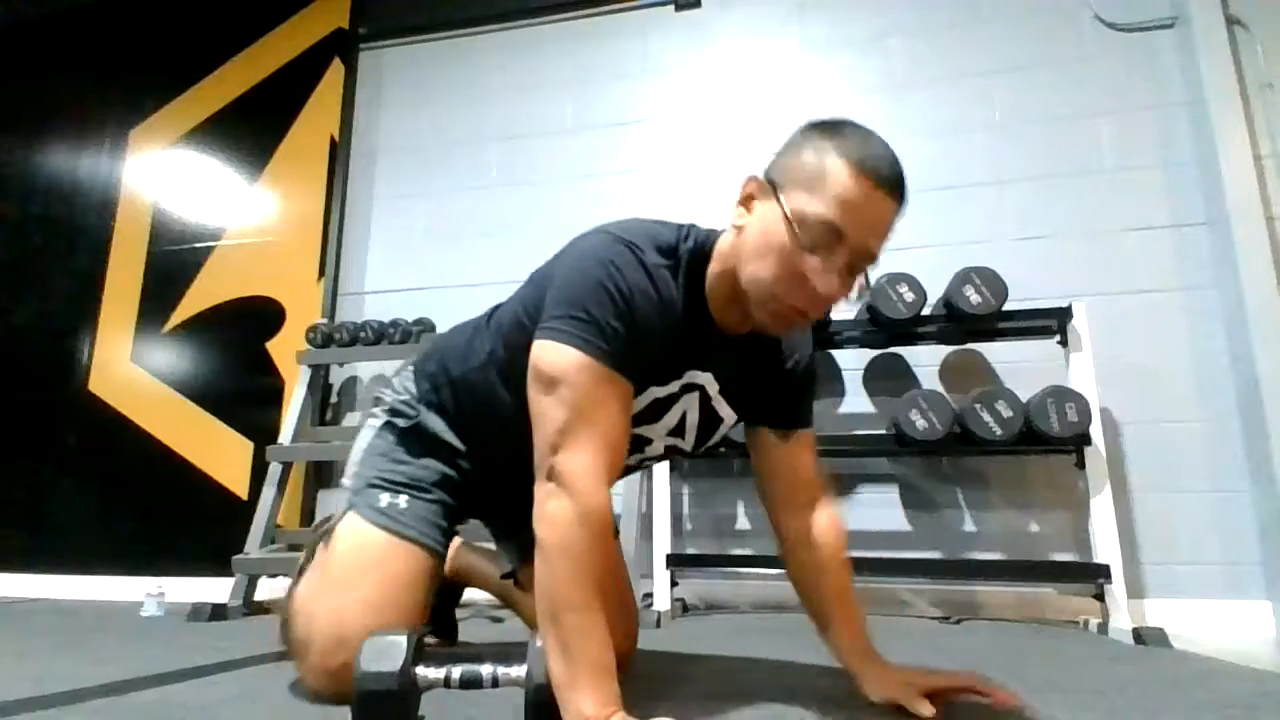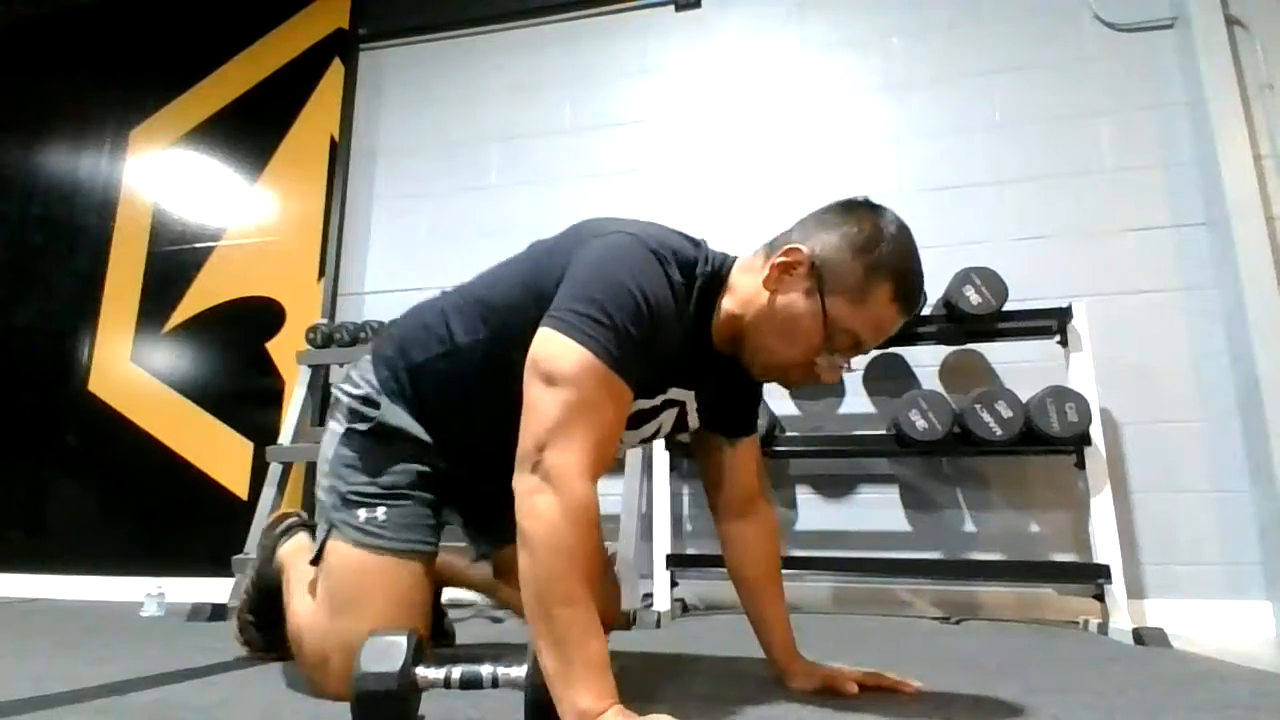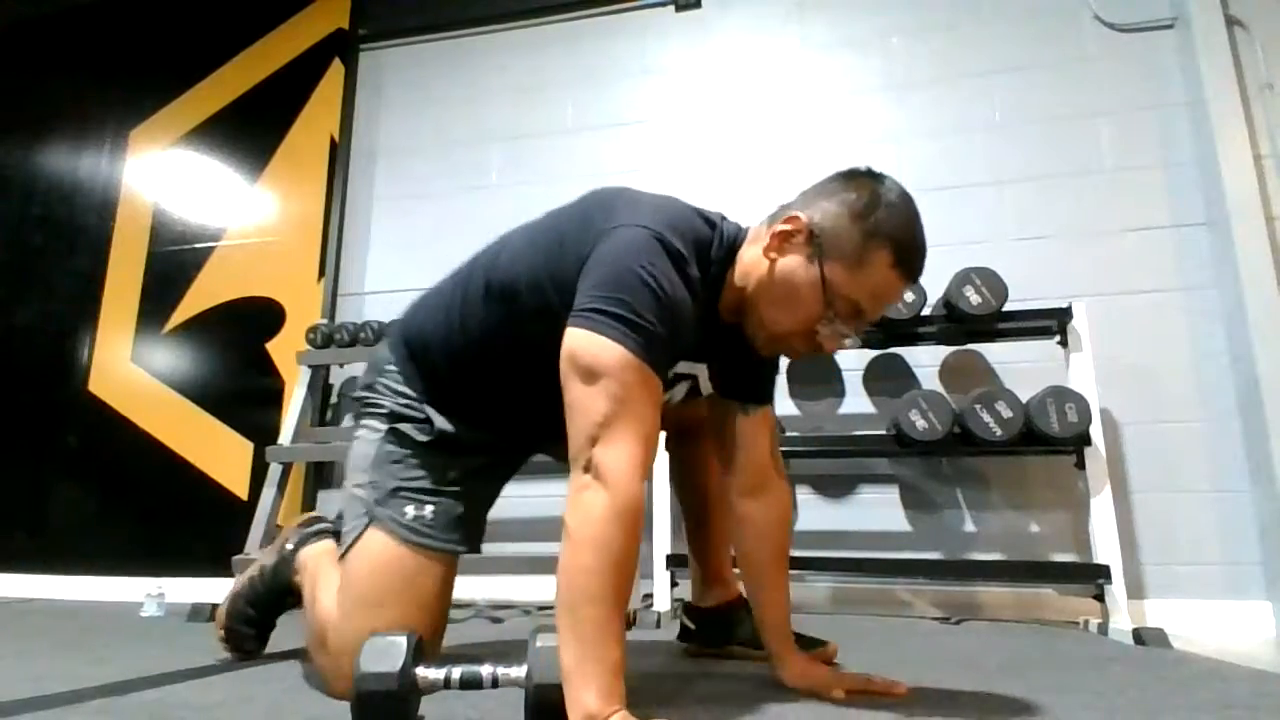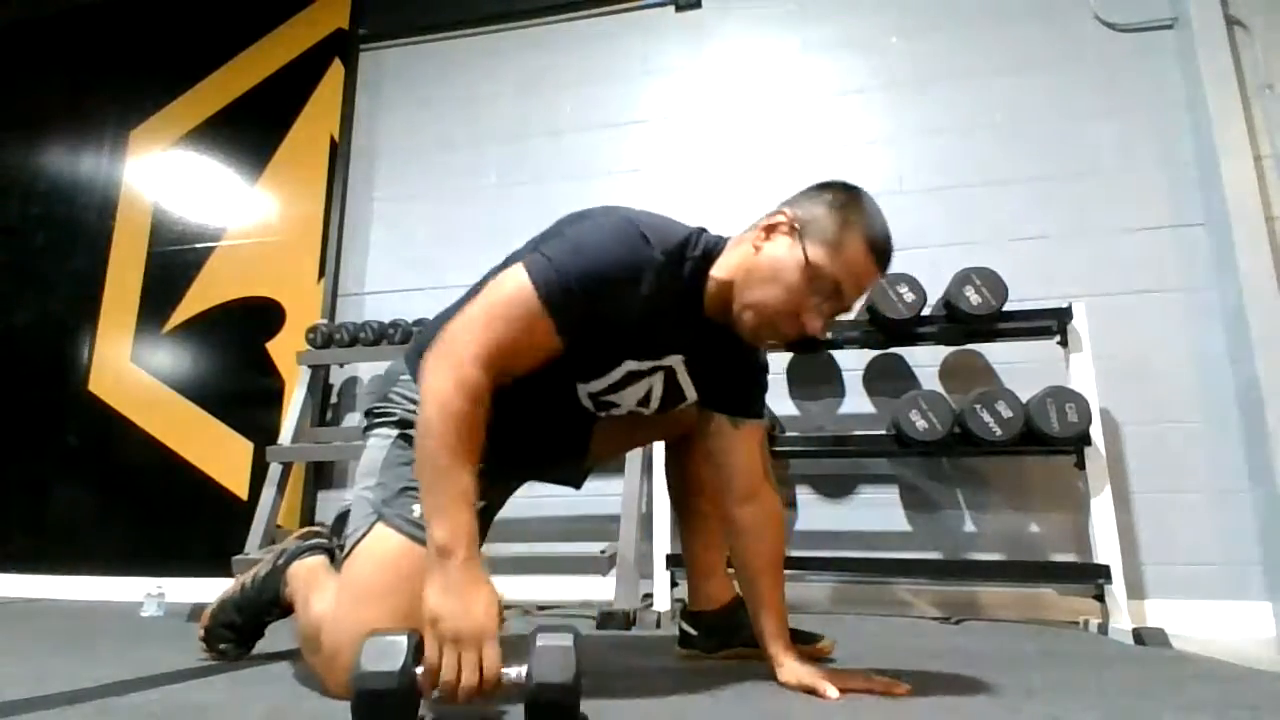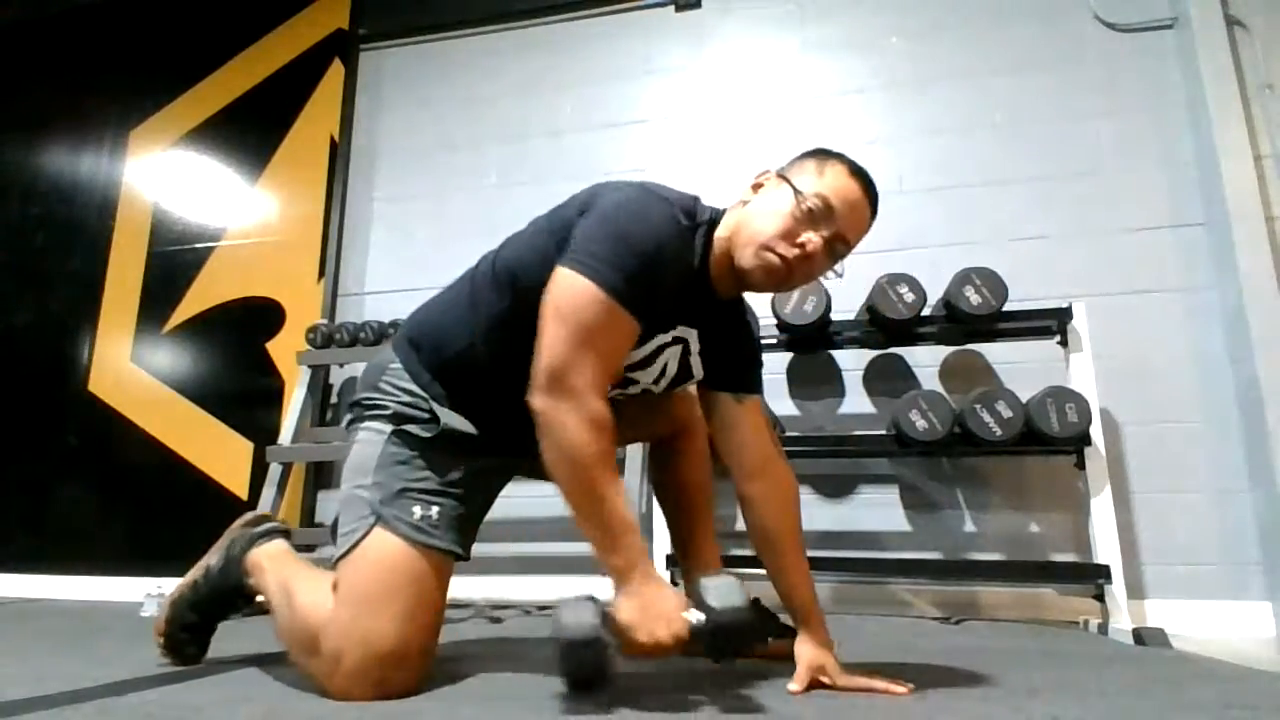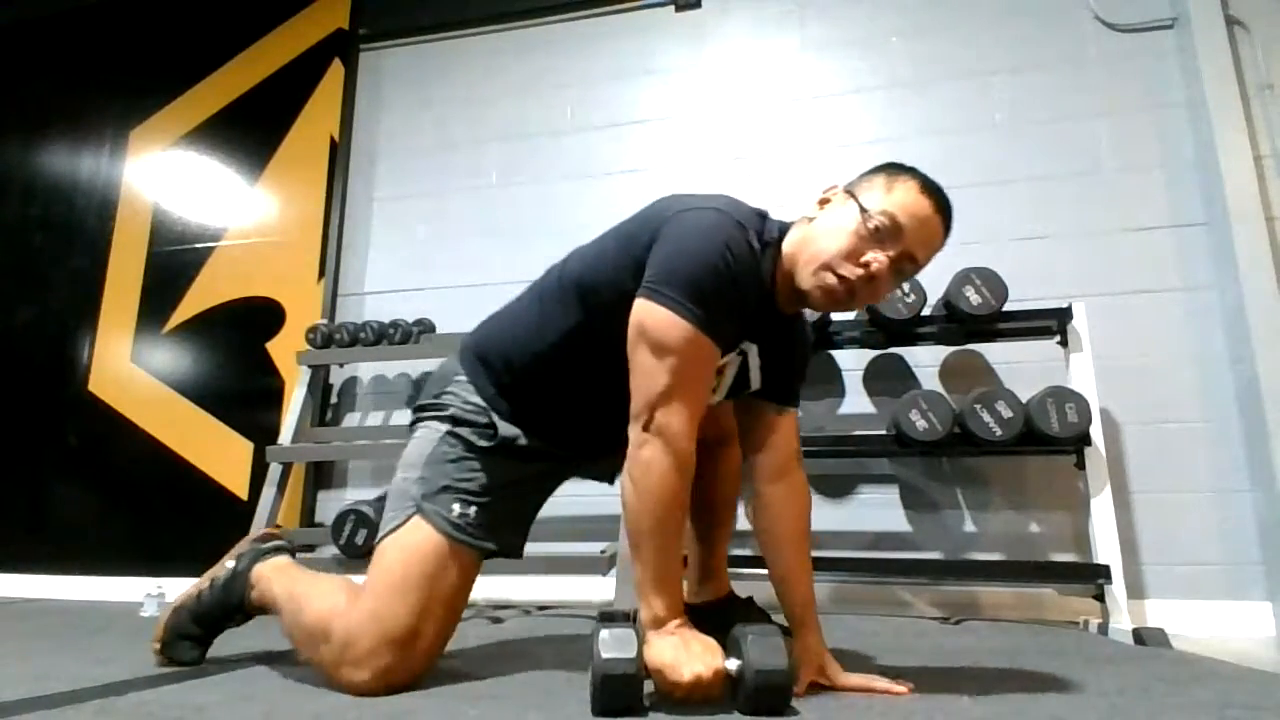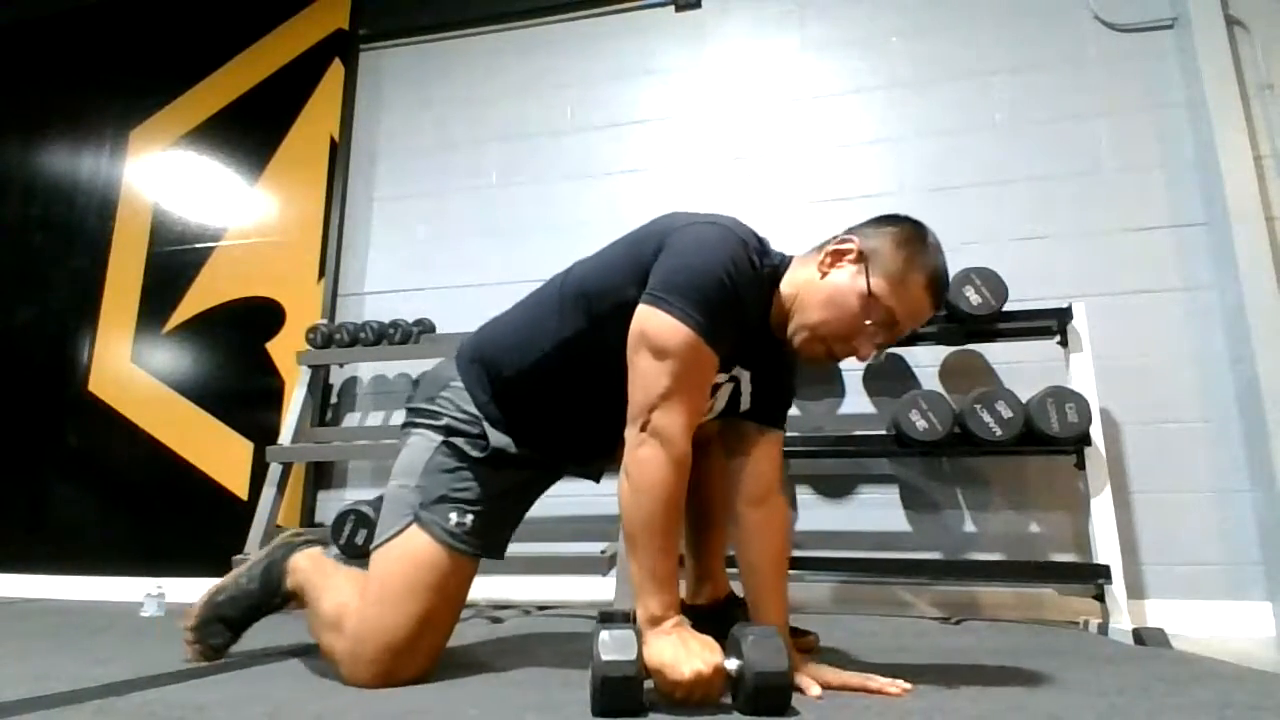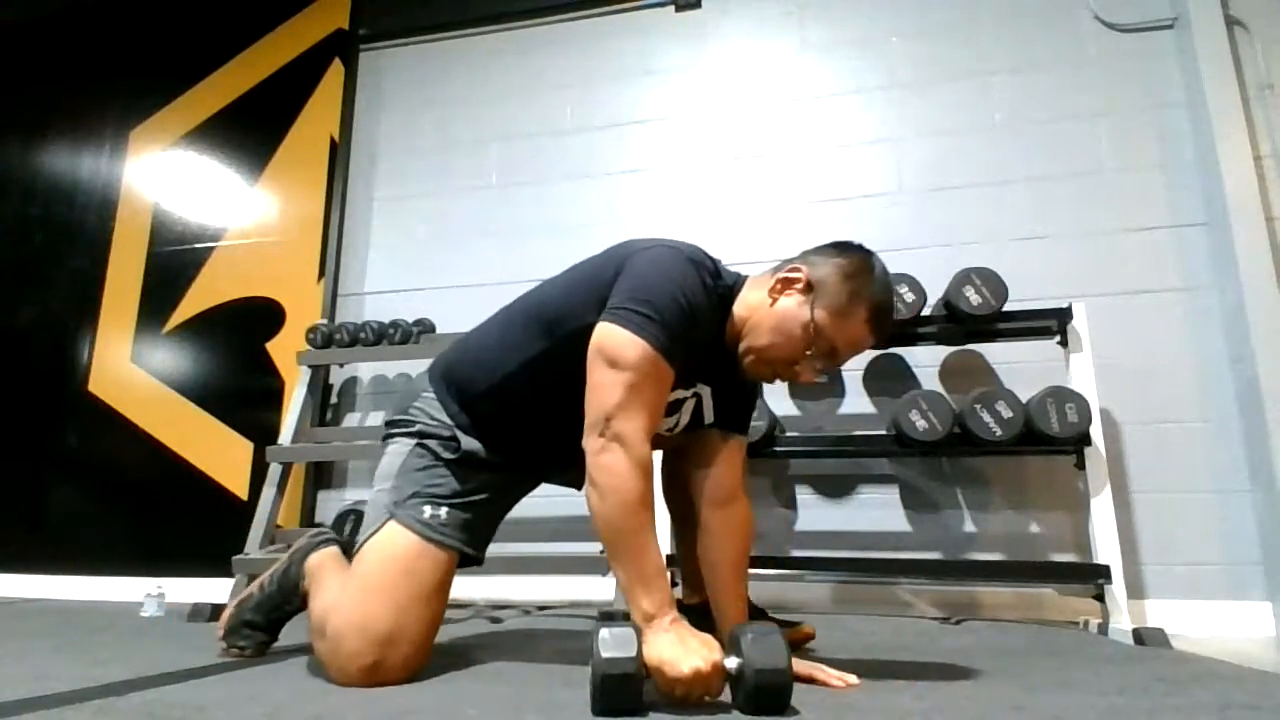
dt=0.5s
person 1, frame 1
left shoulder: (784, 359)
right shoulder: (621, 273)
left elbow: (804, 510)
right elbow: (570, 484)
left hip: (548, 474)
right hip: (434, 432)
left knee: (611, 648)
left ankle: (464, 568)
right ankle: (344, 556)
person 1, frame 2
left shoulder: (736, 357)
right shoulder: (636, 276)
left elbow: (743, 512)
right elbow: (553, 480)
left wrist: (791, 663)
left hip: (503, 437)
right hip: (398, 414)
left knee: (595, 618)
left ankle: (437, 572)
right ankle: (293, 555)
person 1, frame 3
left shoulder: (753, 315)
right shoulder: (652, 261)
left elbow: (756, 488)
right elbow: (604, 475)
left wrist: (785, 654)
left hip: (537, 399)
right hip: (432, 400)
left ankle: (715, 609)
right ankle: (308, 557)
person 1, frame 4
left shoulder: (736, 350)
right shoulder: (625, 254)
left elbow: (748, 493)
right elbow: (451, 367)
left wrist: (781, 649)
right wrist: (454, 570)
right hip: (439, 415)
right knee: (365, 665)
left ankle: (712, 615)
right ankle: (302, 571)
person 1, frame 5
left shoulder: (727, 325)
right shoulder: (645, 225)
left elbow: (759, 470)
right elbow: (561, 398)
left wrist: (812, 631)
right wrist: (634, 579)
left hip: (530, 415)
right hip: (429, 405)
right knee: (367, 668)
right ankle: (262, 556)
person 1, frame 6
left shoulder: (785, 332)
right shoulder: (714, 240)
left elbow: (776, 474)
right elbow: (657, 434)
left wrist: (808, 640)
right wrist: (661, 624)
left hip: (582, 426)
right hip: (487, 413)
right knee: (375, 660)
left ankle: (712, 600)
right ankle: (260, 574)
person 1, frame 7
left shoulder: (774, 357)
right shoulder: (716, 259)
left elbow: (758, 494)
right elbow: (656, 436)
left wrist: (778, 646)
right wrist: (660, 626)
left hip: (574, 431)
right hip: (481, 416)
right knee: (379, 655)
left ankle: (708, 600)
right ankle: (299, 567)
person 1, frame 8
left shoulder: (735, 367)
right shoulder: (671, 281)
left elbow: (717, 499)
right elbow: (614, 447)
left wrist: (732, 639)
right wrist: (658, 625)
left hip: (554, 441)
right hip: (457, 430)
right knee: (368, 656)
left ankle: (698, 603)
right ankle: (315, 566)
